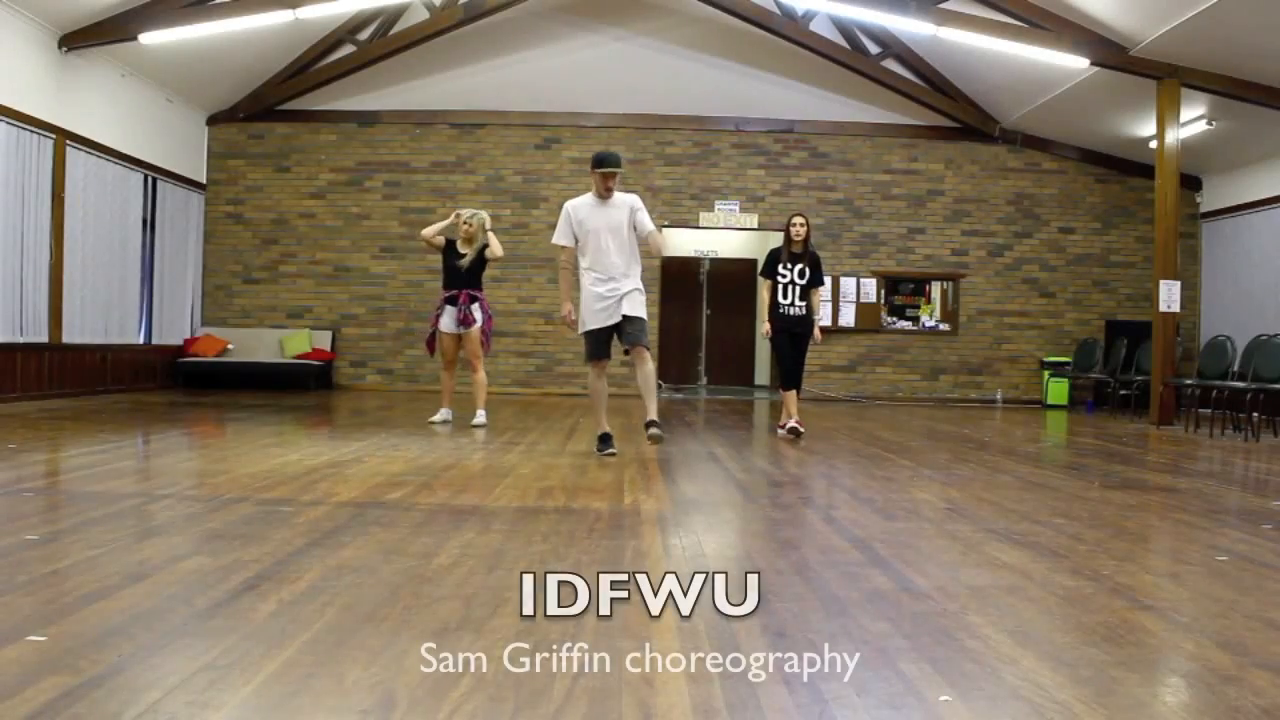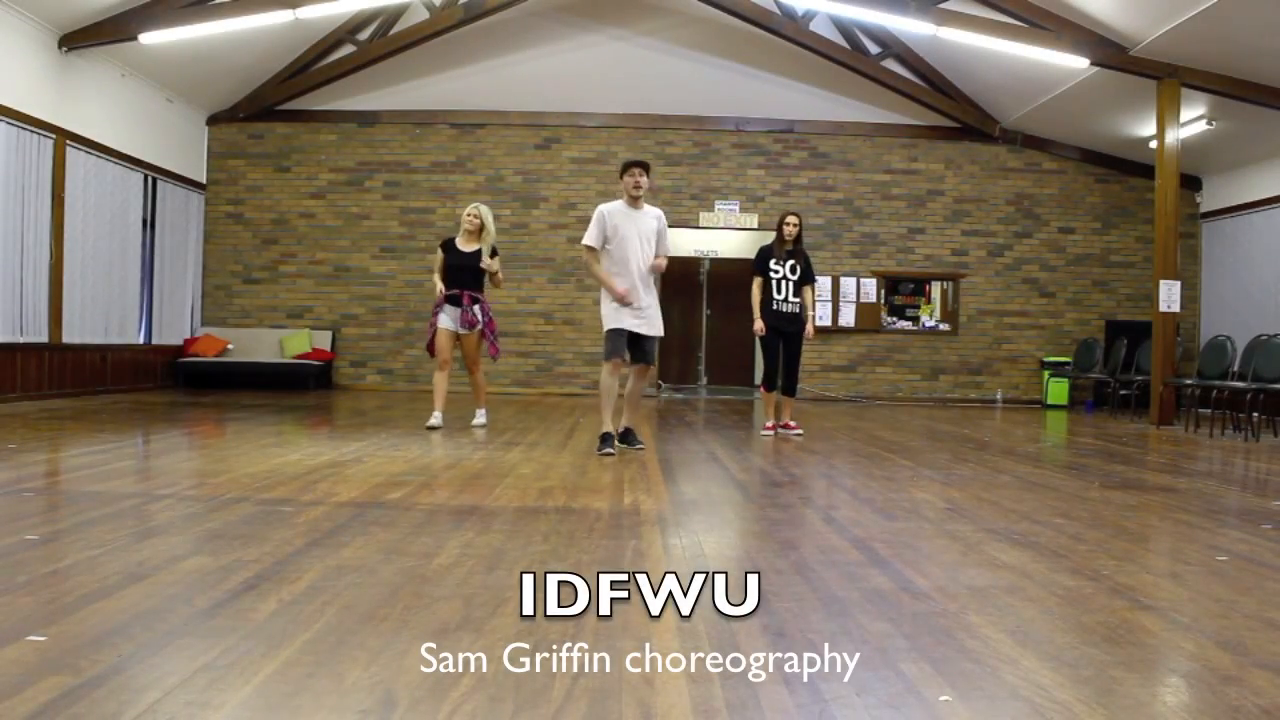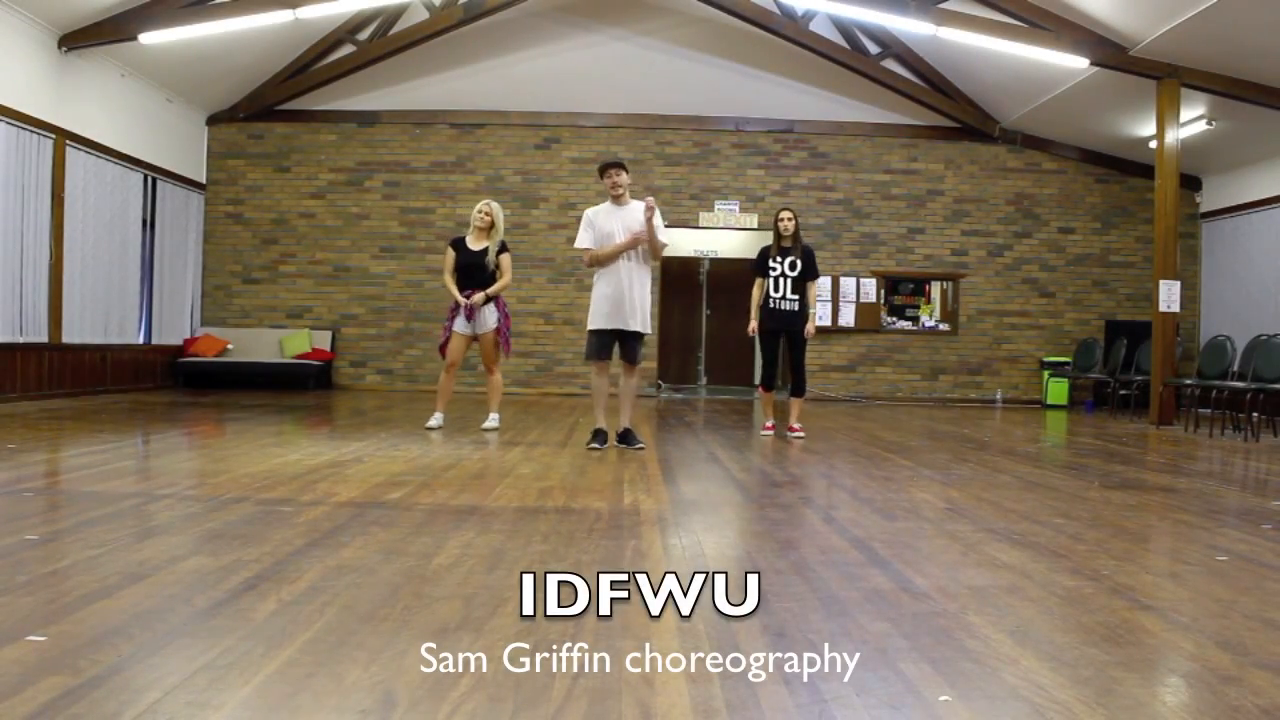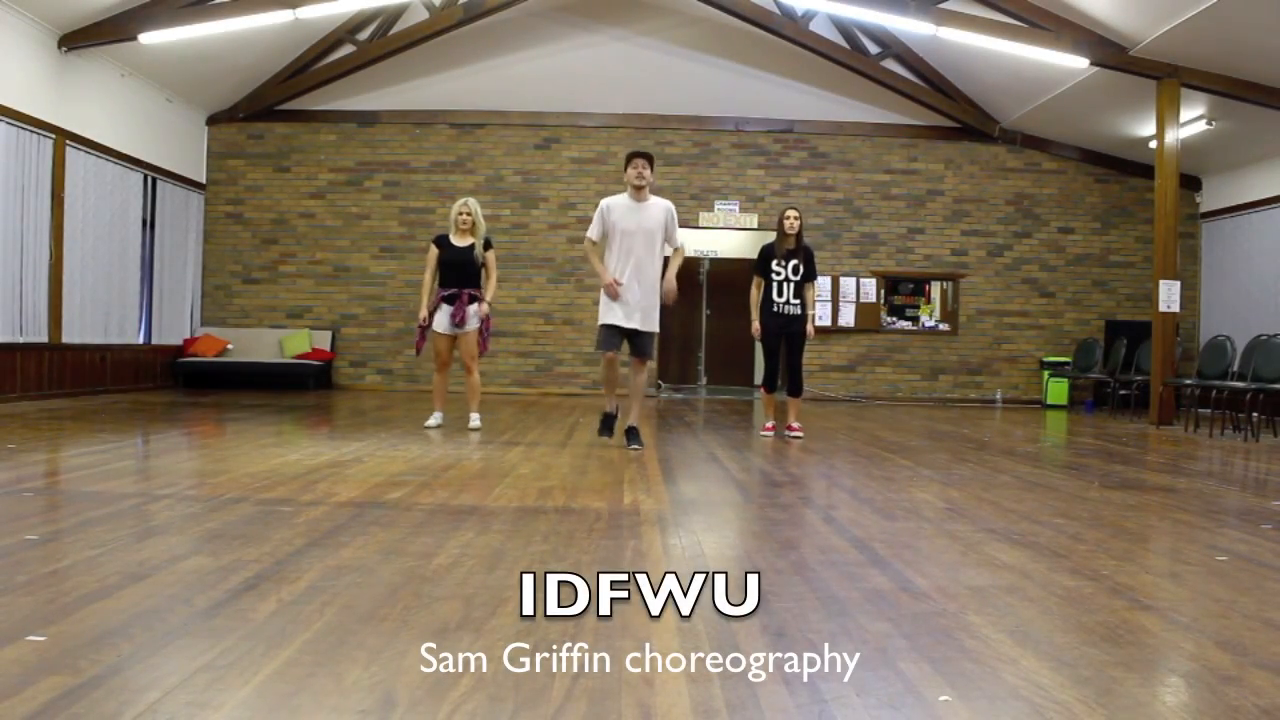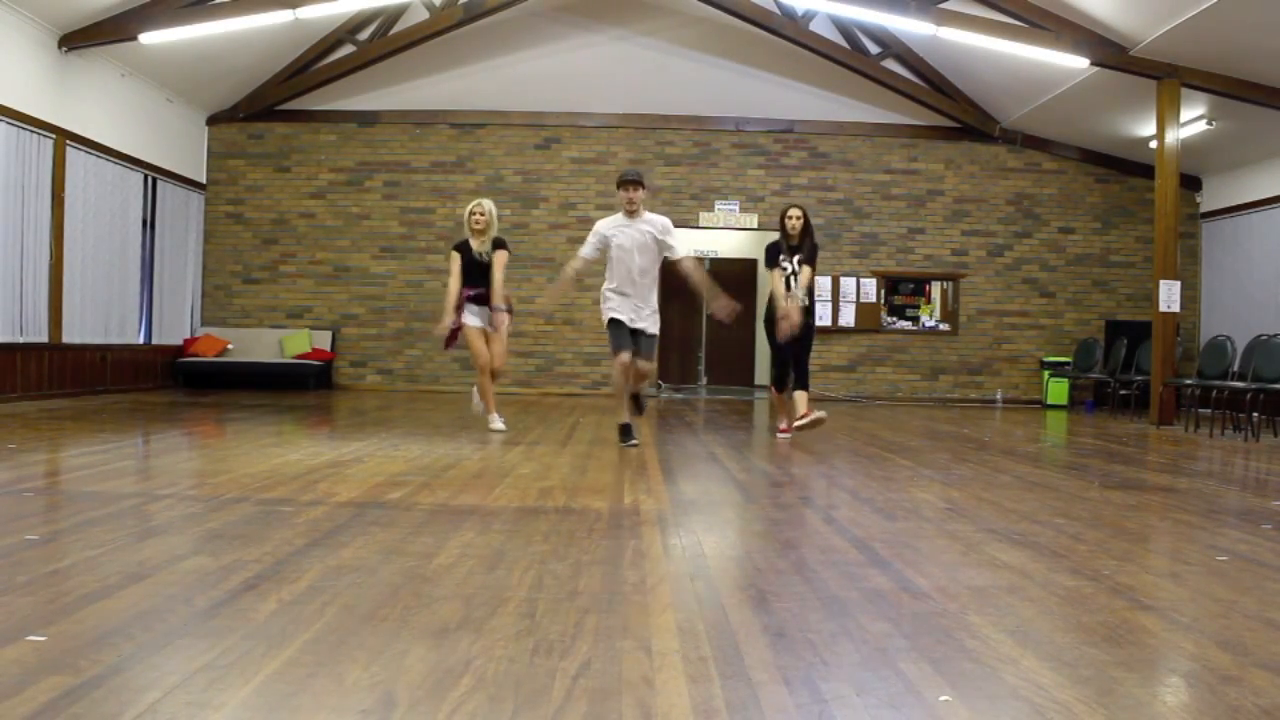
dt=1s
person 1, frame 1
left shoulder: (631, 202)
right shoulder: (573, 209)
left elbow: (650, 235)
right elbow: (565, 259)
left wrist: (661, 243)
right wrist: (565, 301)
left hip: (629, 292)
right hip: (595, 298)
left knee: (640, 351)
right knee: (598, 364)
left ankle: (651, 421)
right ankle: (604, 432)
person 1, frame 2
left shoulder: (657, 216)
right shoulder: (606, 212)
right elbow: (590, 258)
left wrist: (660, 264)
right wrist: (612, 287)
left hip: (647, 303)
right hip: (617, 303)
left knee: (643, 366)
right knee: (614, 361)
left ankle: (627, 428)
right ankle: (607, 432)
person 1, frame 3
left shoulder: (648, 210)
right shoulder: (592, 215)
left elbow: (658, 255)
right elbow: (589, 259)
left wrist: (649, 225)
right wrist: (624, 246)
left hip: (636, 302)
right hip: (604, 302)
left knee: (630, 365)
right knee: (600, 363)
left ankle: (625, 430)
right ankle: (600, 428)
person 1, frame 4
left shoulder: (665, 208)
right shoulder: (608, 205)
left elbow: (678, 248)
right elbow: (590, 244)
left wrist: (671, 275)
right wrist: (603, 274)
left hip: (647, 299)
right hip: (615, 296)
left knee: (640, 361)
right knee: (609, 355)
left ankle: (632, 426)
right ankle: (610, 409)
person 1, frame 5
left shoulder: (660, 223)
right shoulder: (606, 226)
left elbow: (684, 261)
right elbow: (580, 260)
left wrist: (712, 296)
right wrist: (555, 292)
left hip: (646, 306)
right hip: (617, 304)
left knee: (645, 367)
right knee: (623, 359)
left ankle: (634, 389)
right ankle: (625, 422)
person 2, frame 1
left shoulder: (812, 258)
right shoulder: (775, 255)
left elbow: (815, 292)
right elbow: (766, 289)
left wrist: (816, 323)
right wrist: (765, 320)
left hip: (802, 324)
right hip: (779, 322)
left knee: (797, 371)
right knee: (786, 370)
left ankle: (784, 421)
right ankle: (794, 418)
person 2, frame 2
left shoulder: (802, 256)
right shoulder: (766, 252)
left elbow: (806, 290)
right elbow: (756, 287)
left wrist: (810, 320)
right wrist: (757, 317)
left hip: (794, 321)
right hip: (770, 320)
left knee: (792, 371)
right knee: (771, 370)
left ankle: (786, 421)
right ankle: (769, 420)
person 2, frame 3
left shoulder: (805, 252)
right shoulder: (766, 253)
left elbow: (811, 287)
right elbow: (758, 287)
left wrist: (811, 318)
right wrist: (753, 318)
left hip: (797, 319)
right hip: (770, 318)
left knee: (797, 369)
right knee: (769, 369)
left ankle: (794, 422)
right ankle: (769, 420)
person 2, frame 4
left shoulder: (806, 253)
right shoulder: (768, 251)
left elbow: (809, 288)
right elbow: (756, 286)
left wrist: (810, 319)
right wrist: (754, 319)
left hip: (797, 320)
right hip: (771, 319)
left knee: (795, 369)
right knee: (771, 369)
left ankle: (793, 422)
right ankle: (769, 421)
person 2, frame 5
left shoulder: (810, 248)
right shoulder: (774, 248)
left elbow: (806, 278)
right elbow: (776, 282)
left wrist: (796, 307)
right wrist: (784, 311)
left hip: (803, 318)
right hip: (779, 317)
left knee: (800, 366)
right knee: (780, 368)
left ankle: (802, 414)
right ankle: (783, 421)
person 3, frame 1
left shoulder: (482, 250)
right shoulder: (448, 245)
left elbow: (498, 254)
right elbow: (425, 235)
left wrist: (489, 230)
right wrist: (449, 221)
left hip: (473, 308)
right hip: (449, 307)
left knee: (475, 362)
right knee: (448, 363)
left ankle: (481, 413)
right ankle: (446, 411)
person 3, frame 2
left shoulder: (488, 249)
right shoulder: (448, 245)
left elbow: (498, 283)
right elbow: (437, 272)
left wrist: (493, 271)
right wrist: (438, 284)
left hip: (473, 309)
right hip: (447, 308)
left knee: (473, 365)
right knee: (442, 362)
left ankle: (481, 411)
right ankle: (437, 414)
person 3, frame 3
left shoulder: (499, 246)
right shoulder: (457, 243)
left elbow: (506, 279)
right elbow: (447, 275)
left wrist: (485, 293)
right wrist: (458, 296)
left hip: (489, 309)
right hip: (462, 309)
left knee: (491, 365)
right knee: (450, 363)
left ankle: (494, 415)
right ankle: (438, 415)
person 3, frame 4
left shoulder: (483, 244)
right shoulder: (440, 241)
left elbow: (492, 276)
right elbow: (429, 274)
left wrist: (487, 301)
right wrist: (424, 306)
left hip: (471, 307)
right hip: (444, 306)
left knee: (470, 364)
right knee: (441, 364)
left ankle: (474, 415)
right ankle: (438, 414)
person 3, frame 5
left shoulder: (498, 244)
right shoulder: (460, 246)
left elbow: (498, 277)
right elbow: (454, 279)
left wrist: (501, 308)
right wrist: (448, 314)
left hip: (495, 307)
right hip: (469, 307)
left knee: (497, 366)
right knee: (481, 363)
left ankle: (480, 389)
right ankle: (493, 415)
